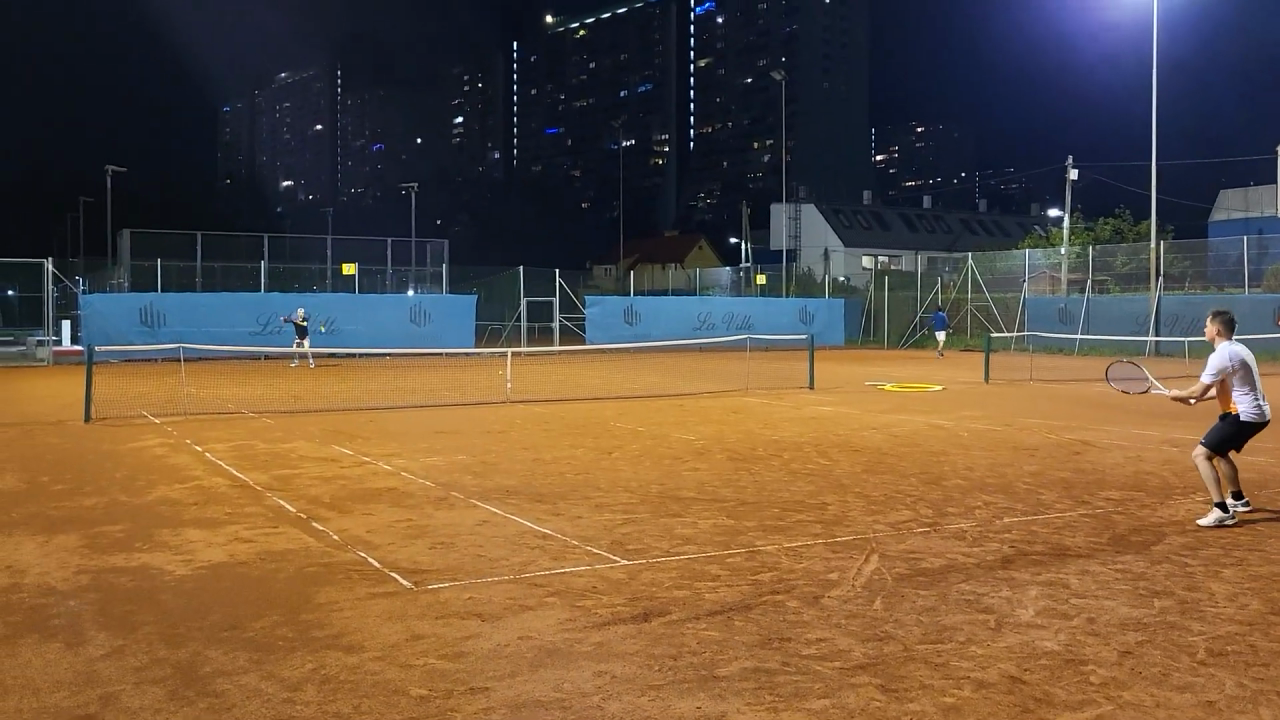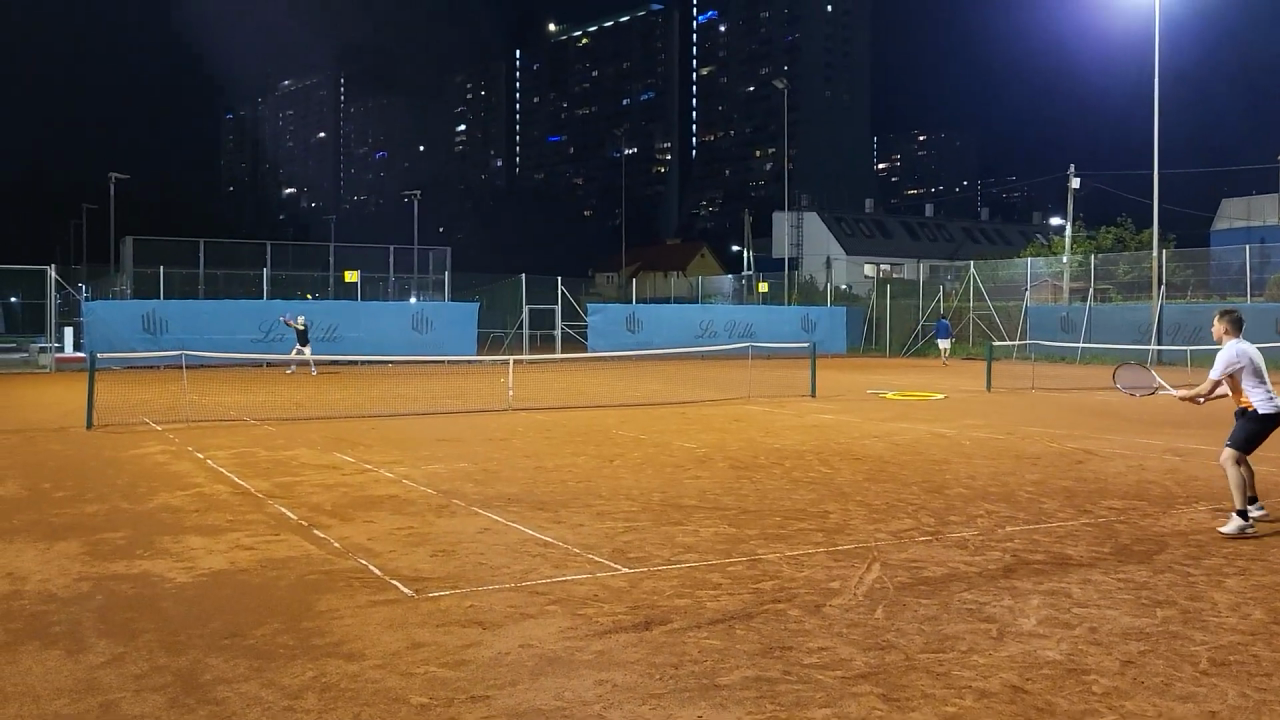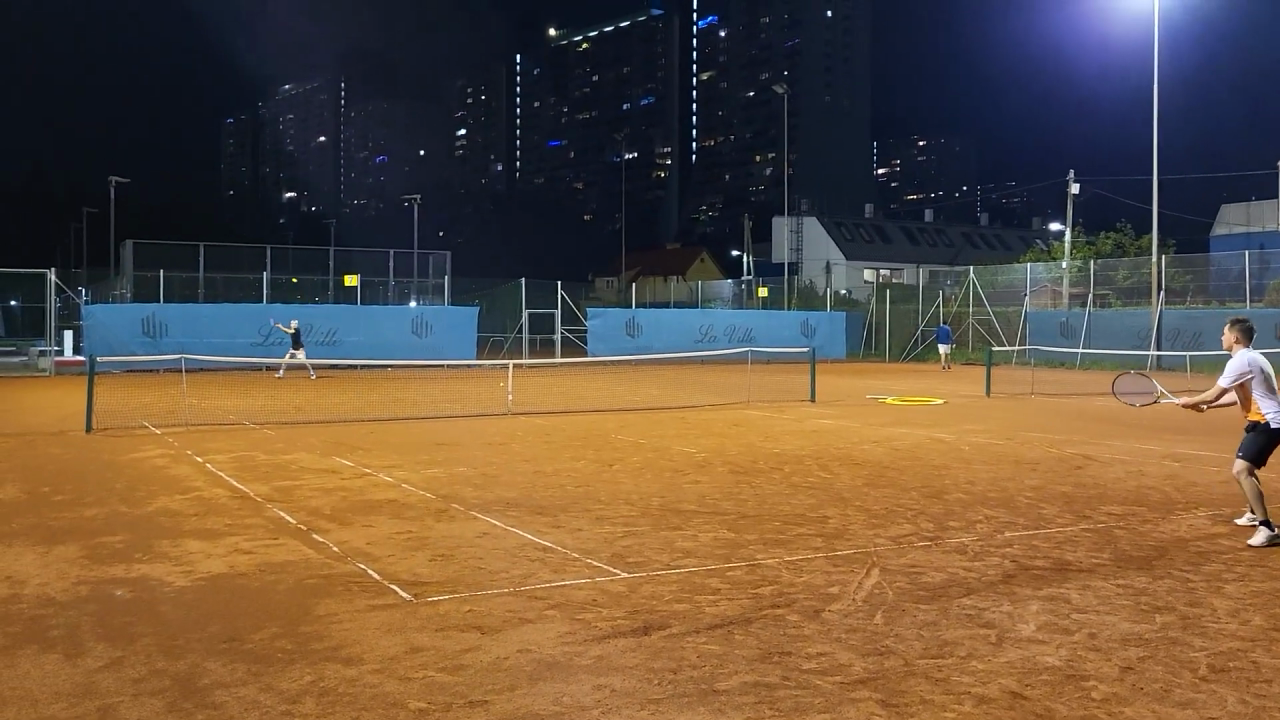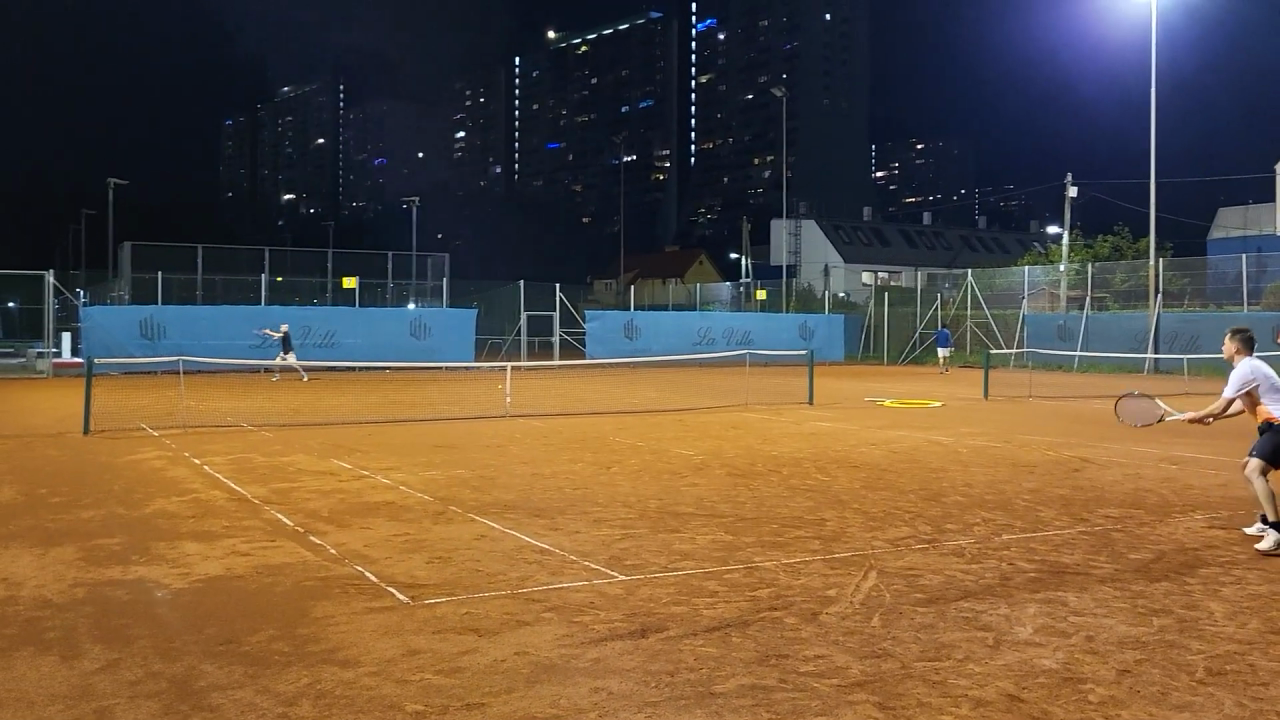
dt=0.2s
person 1, frame 1
left shoulder: (1221, 355)
right shoulder: (1238, 350)
left elbow: (1199, 391)
left wrist: (1179, 395)
right wrist: (1194, 398)
left hip: (1243, 416)
right hip: (1257, 415)
left knee: (1201, 455)
right knee: (1219, 452)
left ankle: (1222, 511)
right ankle: (1238, 499)
person 1, frame 2
left shoulder: (1229, 352)
right shoulder: (1244, 348)
left elbow: (1207, 388)
left wrist: (1188, 395)
right wrist: (1203, 398)
left hip: (1259, 412)
right hip: (1265, 411)
left knee: (1228, 459)
right knee: (1237, 456)
left ankle: (1242, 519)
right ankle: (1253, 505)
person 1, frame 3
left shoulder: (1240, 361)
right shoulder: (1251, 358)
left elbow: (1215, 394)
right elbow: (1238, 396)
left wrist: (1191, 401)
right wrist: (1205, 405)
left knee: (1240, 471)
right knee: (1245, 467)
right ankle: (1256, 513)
person 1, frame 4
left shoulder: (1243, 370)
right shoulder: (1253, 366)
left elbow: (1221, 406)
right elbow: (1243, 405)
left wrist: (1197, 416)
right wrist: (1211, 417)
left knee: (1254, 471)
right knee: (1248, 467)
